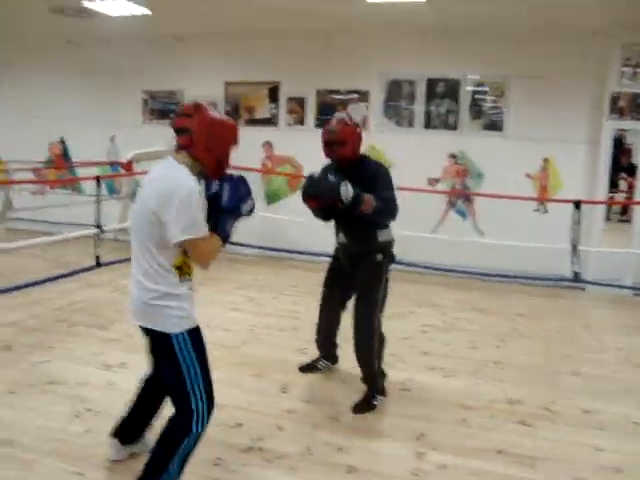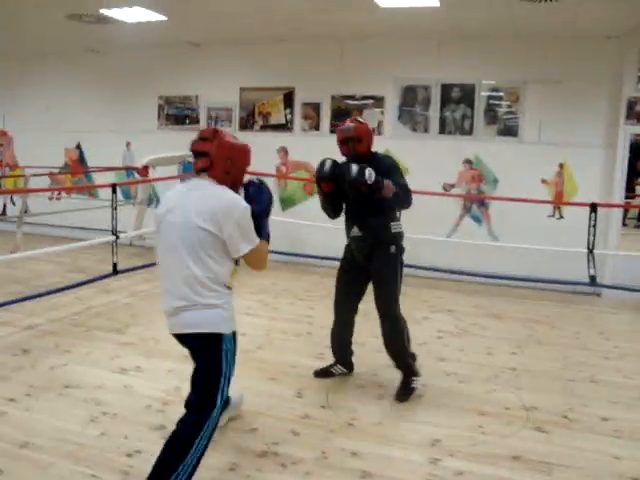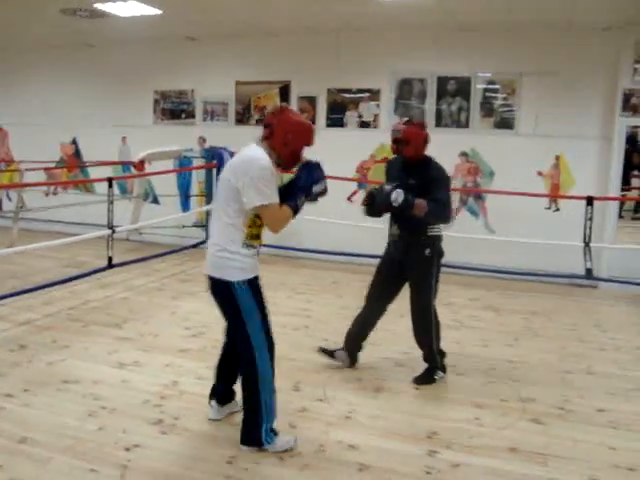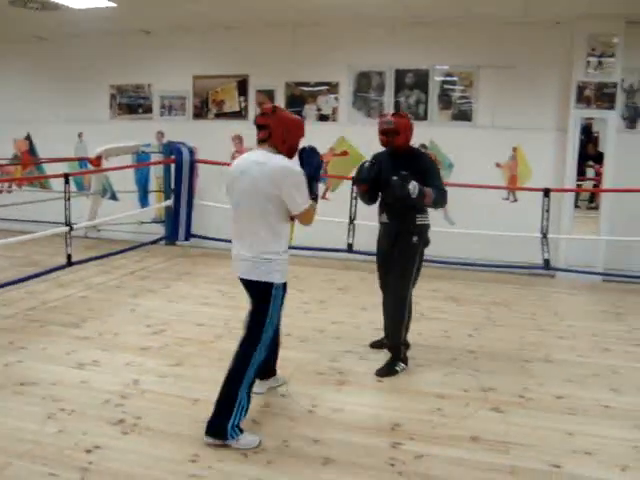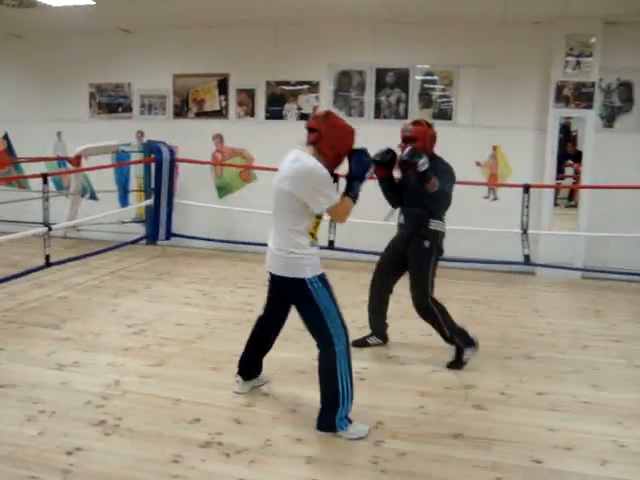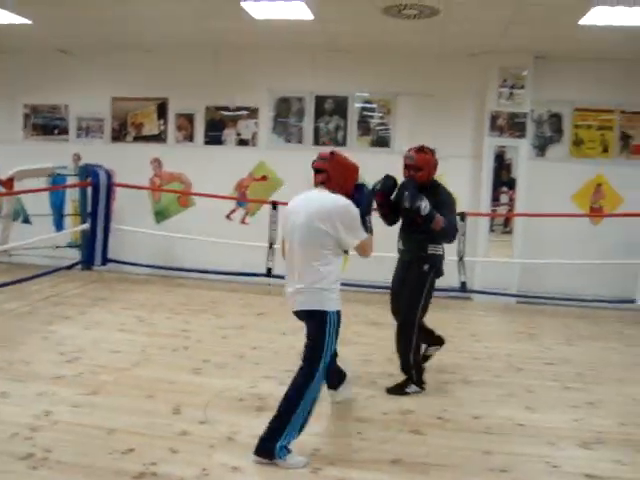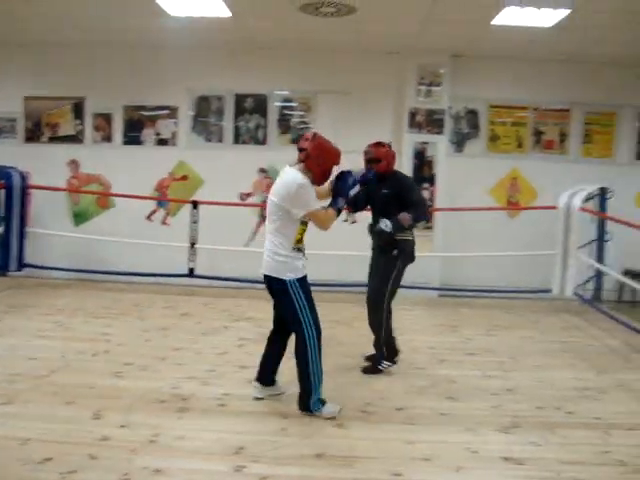
dt=0.4s
person 1, frame 1
left shoulder: (161, 173)
right shoulder: (184, 186)
right elbow: (202, 255)
left wrist: (211, 207)
right wrist: (229, 216)
left hip: (148, 301)
right hip: (169, 310)
left knee: (166, 374)
right knee: (196, 409)
left ankle: (126, 437)
person 1, frame 2
left shoulder: (172, 196)
right shoulder: (231, 205)
right elbow: (258, 261)
right wrist: (261, 217)
left hip: (177, 311)
right hip: (208, 318)
left knee: (221, 357)
right knee: (203, 411)
left ankle: (222, 403)
person 1, frame 3
left shoulder: (251, 158)
right shoulder: (257, 164)
right elbow: (274, 221)
left wrist: (293, 191)
right wrist: (303, 191)
left hip: (223, 263)
right hip: (234, 268)
left knee: (240, 335)
right knee: (258, 348)
left ankle: (221, 400)
right ankle: (261, 432)
person 1, frame 4
left shoulder: (239, 164)
right shoulder: (286, 169)
right elbow: (307, 217)
right wrist: (312, 179)
left hip: (243, 261)
right hip: (269, 268)
left knee: (263, 323)
right knee: (257, 342)
left ankle: (264, 376)
right ankle: (223, 426)
person 1, frame 5
left shoulder: (293, 159)
right shoulder: (311, 170)
right elbow: (339, 215)
left wrist: (337, 177)
right wrist: (356, 179)
left hip: (279, 260)
right hip: (300, 266)
left knee: (272, 319)
right knee: (334, 337)
left ankle: (246, 375)
right ankle: (335, 419)
person 1, frame 6
left shoulder: (296, 204)
right shoulder: (342, 207)
left elbow: (286, 252)
right elbow: (365, 249)
right wrist: (365, 212)
left hip: (297, 295)
right hip: (321, 299)
left knee: (325, 348)
right knee: (314, 368)
left ankle: (337, 383)
right ankle: (273, 445)
person 1, frame 7
left shoulder: (290, 176)
right shoulder: (298, 184)
left elbow: (313, 198)
right elbow: (323, 221)
left wrist: (334, 191)
right wrist: (342, 195)
left hip: (276, 267)
right hip: (286, 269)
left knee: (285, 323)
right knee: (309, 332)
left ankle: (265, 382)
right ankle: (312, 401)
person 2, frame 1
left shoulder: (373, 170)
right shoulder: (328, 172)
left elbow: (389, 210)
right elbow: (327, 215)
left wrist: (353, 197)
right wrist: (314, 200)
left hip: (375, 253)
right hip: (345, 250)
left knee: (366, 319)
right knee: (329, 306)
left ankle: (375, 386)
right ankle: (327, 355)
person 2, frame 2
left shoulder: (384, 164)
right shoulder: (342, 169)
left elbow: (404, 199)
right elbow: (332, 212)
left wrist: (374, 182)
right wrist: (326, 186)
left hip: (386, 245)
right hip: (356, 246)
left knee: (388, 309)
right knee: (343, 305)
left ankle: (409, 371)
right ankle: (342, 361)
person 2, frame 3
left shoulder: (434, 173)
right shoulder: (394, 165)
left elbow: (444, 213)
left wrist: (405, 202)
right wrist: (375, 201)
left hip: (425, 246)
right hip: (397, 243)
left knee: (422, 305)
right knee: (376, 298)
left ankle: (436, 364)
right ankle: (349, 350)
person 2, frame 4
left shoulder: (422, 162)
right shoulder: (379, 160)
left elbow: (440, 199)
right elbow: (370, 199)
left wrist: (415, 191)
right wrist: (363, 184)
left hip: (412, 234)
right hip: (387, 231)
left knee: (400, 291)
right knee: (387, 288)
left ankle: (398, 355)
right ankle: (393, 335)
person 2, frame 5
left shoulder: (441, 169)
right shoulder: (412, 164)
left elbow: (441, 203)
right elbow: (397, 200)
left wrist: (422, 171)
right wrist: (383, 174)
left hip: (428, 239)
right hip: (406, 234)
left knee: (423, 298)
right knee: (381, 283)
left ankle: (464, 343)
right ankle: (378, 333)
person 2, frame 6
left shoulder: (442, 196)
right shoulder: (405, 187)
left elbow: (451, 233)
right elbow: (390, 219)
left wrist: (426, 211)
right wrist: (381, 198)
left hip: (427, 262)
right hip: (406, 257)
left knee: (408, 316)
right knee: (400, 310)
left ankle: (414, 379)
right ankle: (432, 340)
person 2, frame 7
left shoulder: (403, 183)
right shoulder: (369, 183)
left elbow: (421, 211)
right elbow: (355, 206)
left wrist: (393, 223)
left hip: (399, 247)
right hip: (380, 247)
left knee: (378, 298)
right knee: (375, 298)
left ankle: (385, 355)
right ankle: (386, 348)
